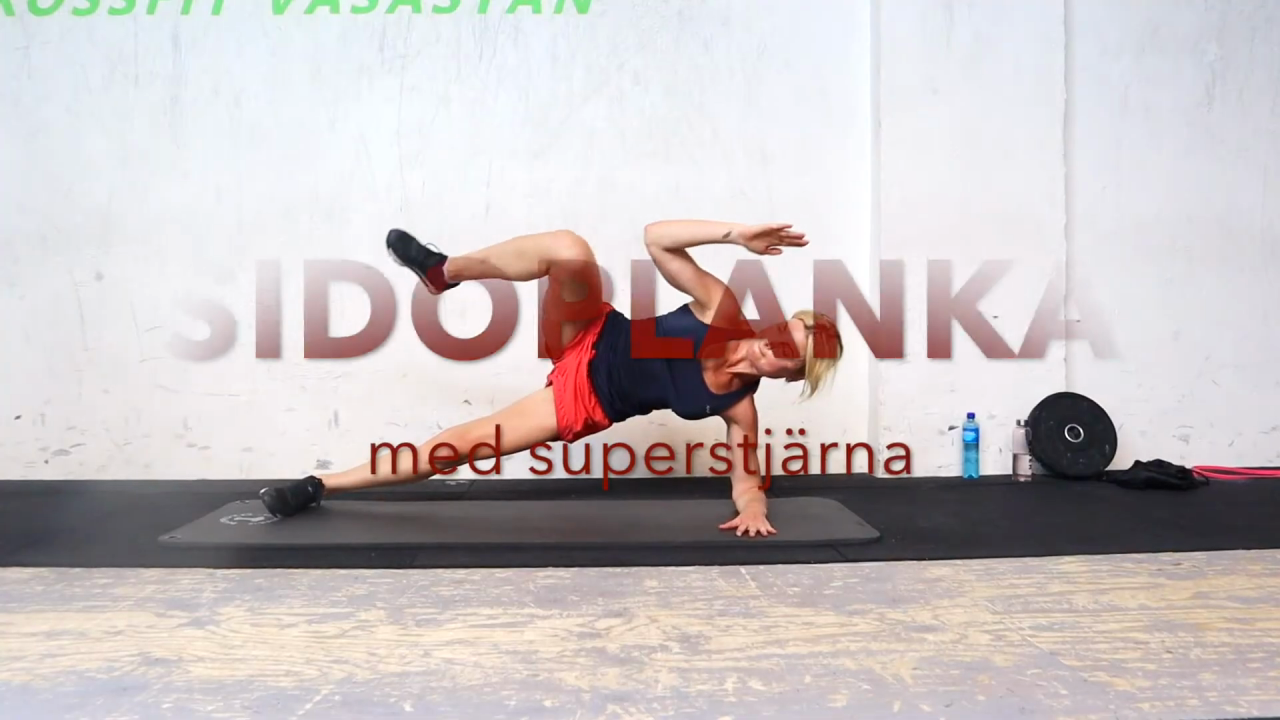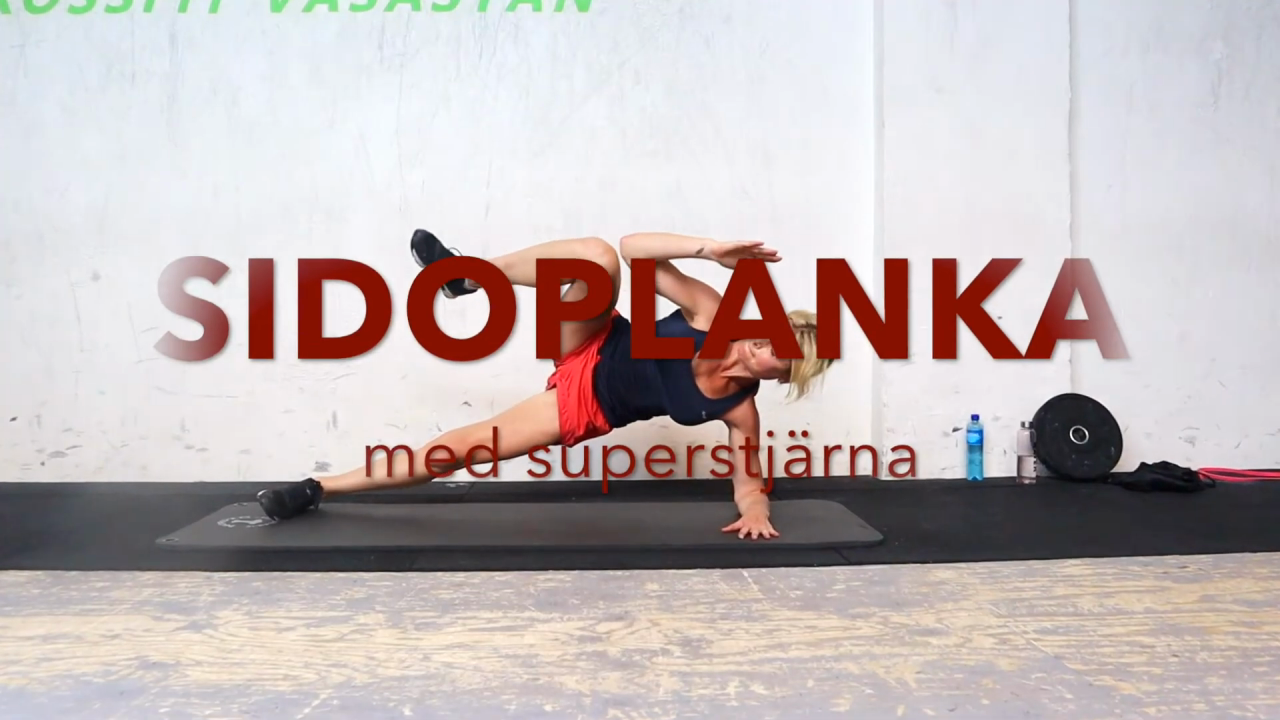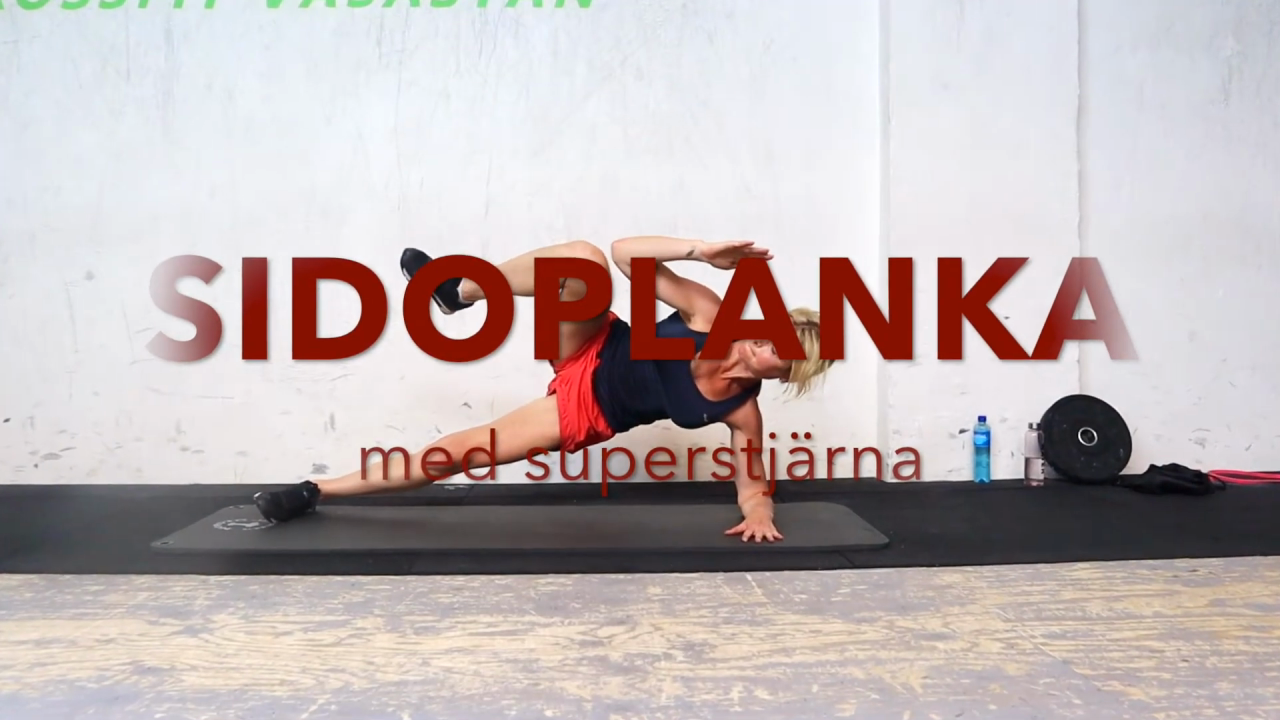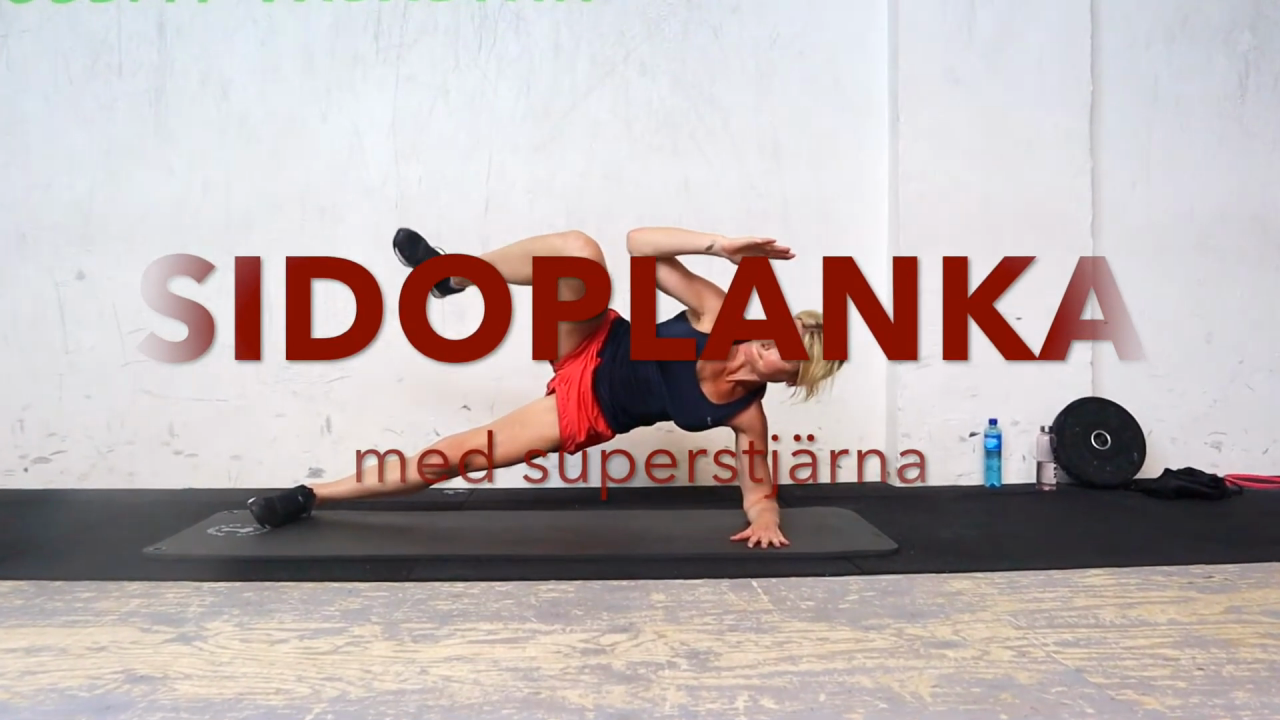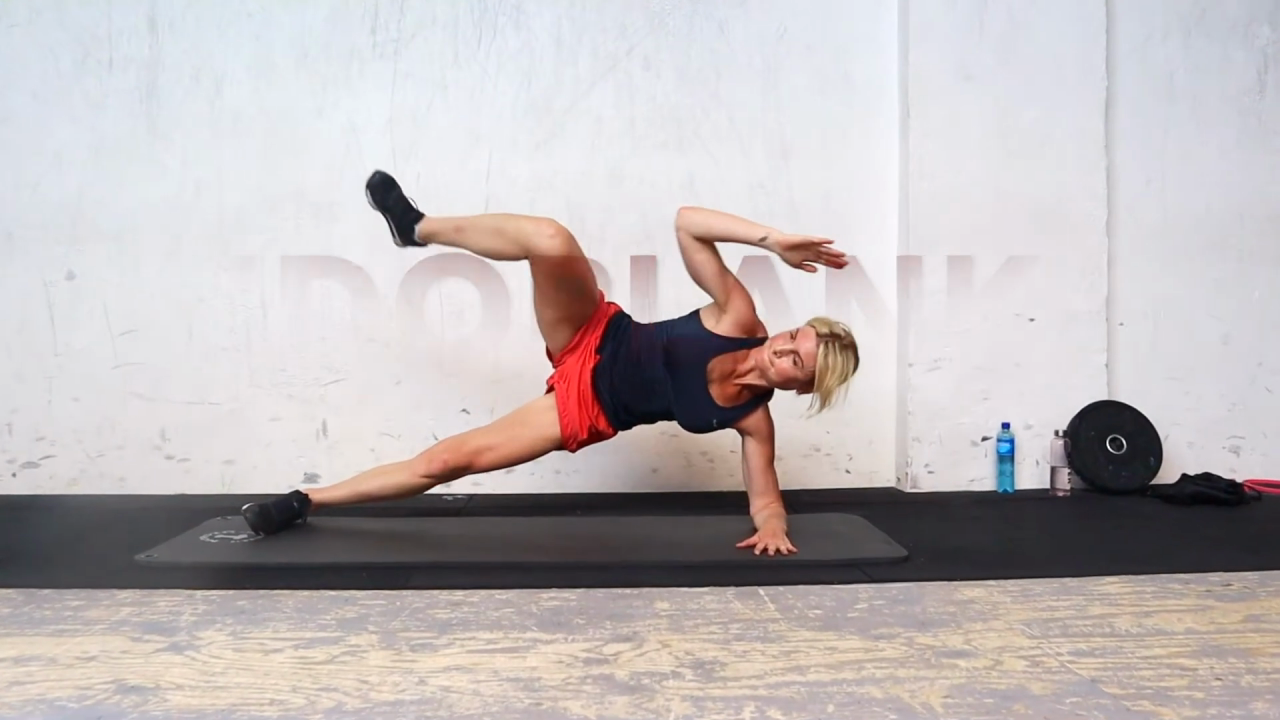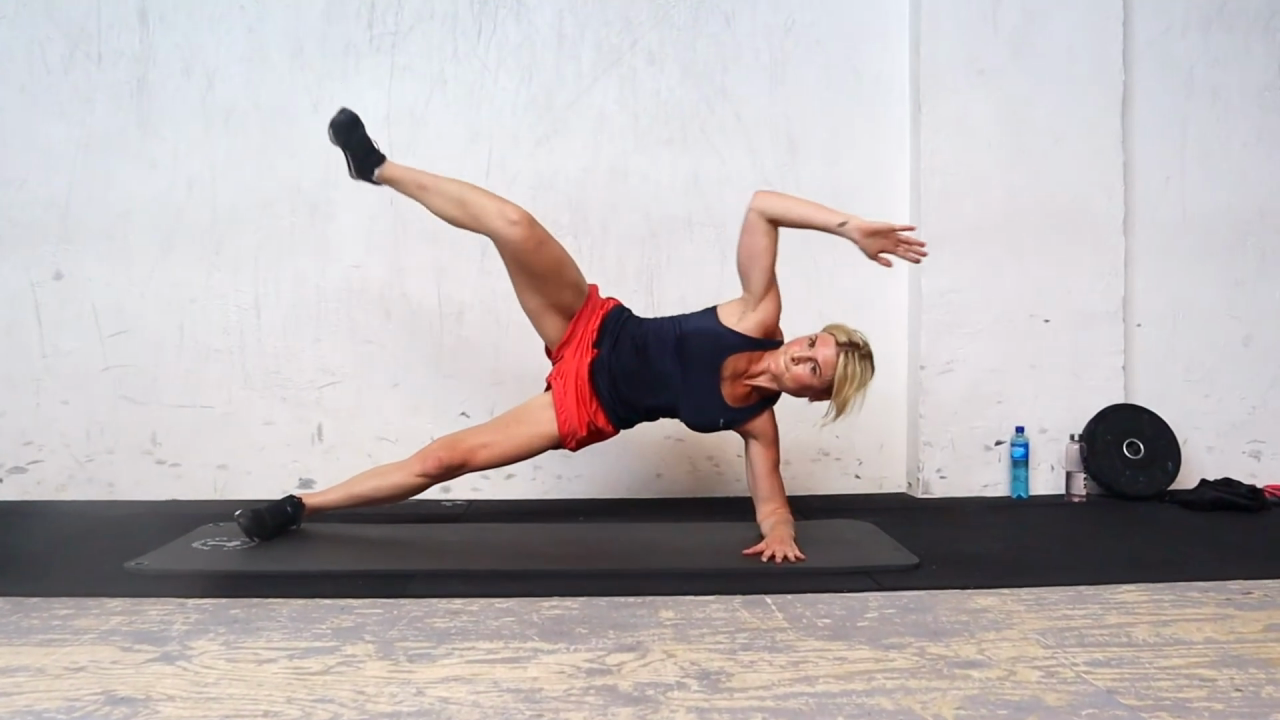
dt=0.7s
person 1, frame 1
left shoulder: (739, 407)
right shoulder: (722, 309)
left elbow: (746, 477)
right elbow: (654, 237)
left wrist: (752, 510)
right wrist: (735, 233)
left hip: (586, 406)
right hip: (590, 348)
left knee: (457, 446)
right knee: (571, 252)
left ankle: (317, 487)
right ankle: (446, 269)
person 1, frame 2
left shoulder: (739, 410)
right shoulder: (712, 313)
left elbow: (748, 482)
right elbow: (632, 247)
left wrist: (755, 513)
right wrist: (711, 249)
left hip: (587, 411)
right hip: (590, 357)
left knee: (460, 447)
right knee: (599, 257)
left ankle: (317, 489)
right ankle: (466, 275)
person 1, frame 3
left shoulder: (742, 413)
right shoulder: (710, 313)
left elbow: (753, 484)
right elbow: (625, 252)
left wrist: (759, 517)
right wrist: (701, 251)
left hip: (588, 417)
right hip: (591, 361)
left knee: (458, 451)
right knee: (586, 258)
left ankle: (315, 491)
right ankle: (461, 290)
person 1, frame 4
left shoulder: (746, 416)
right shoulder: (719, 315)
left elbow: (759, 490)
right elbow: (639, 243)
left wrist: (765, 522)
right wrist: (721, 246)
left hip: (586, 418)
right hip: (591, 358)
left knee: (452, 455)
right knee: (580, 249)
left ankle: (310, 496)
right ankle: (454, 275)
person 1, frame 5
left shoulder: (752, 419)
right shoulder: (739, 319)
left elbow: (764, 494)
right elbow: (688, 222)
left wrist: (773, 528)
right wrist: (773, 239)
left hip: (588, 414)
right hip: (594, 346)
left knee: (448, 460)
right knee: (551, 240)
left ankle: (303, 501)
right ankle: (417, 226)
person 1, frame 6
left shoulder: (758, 421)
right shoulder: (760, 319)
left elbow: (771, 501)
right elbow: (761, 206)
left wrist: (779, 536)
right wrist: (849, 226)
left hip: (590, 410)
right hip: (592, 337)
left knee: (444, 459)
right knee: (512, 225)
left ankle: (299, 506)
right ankle: (379, 167)
